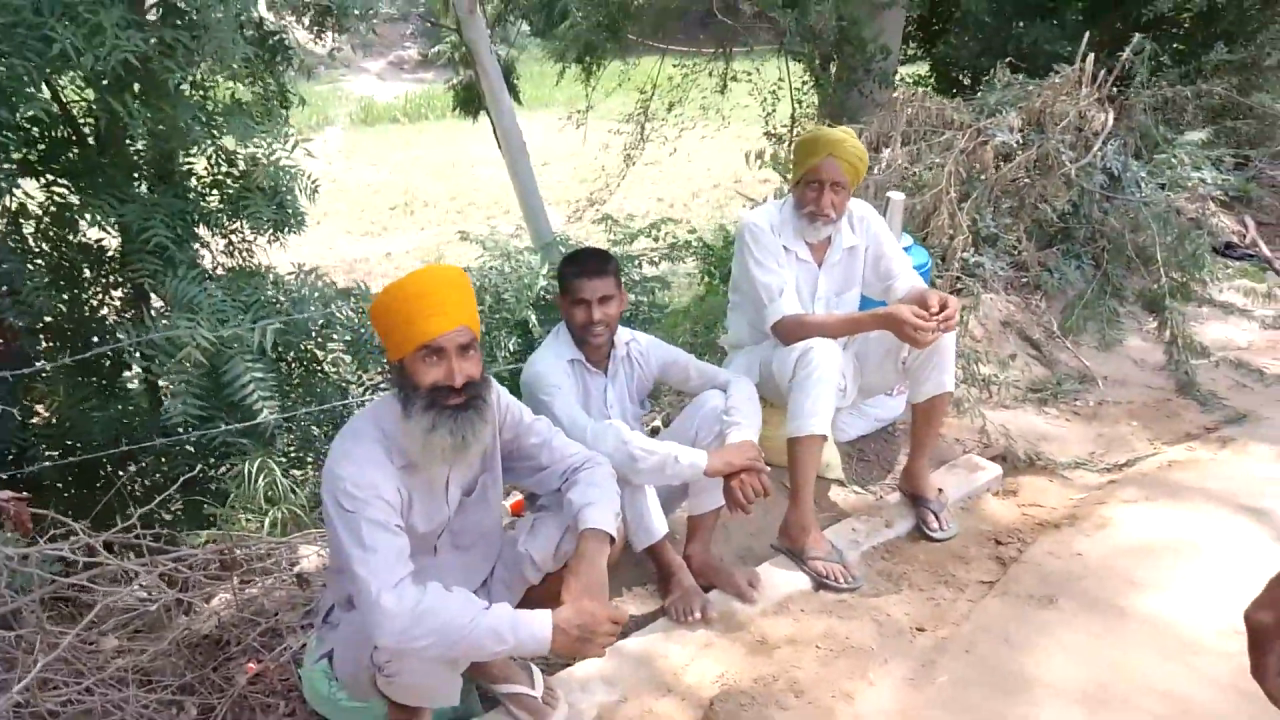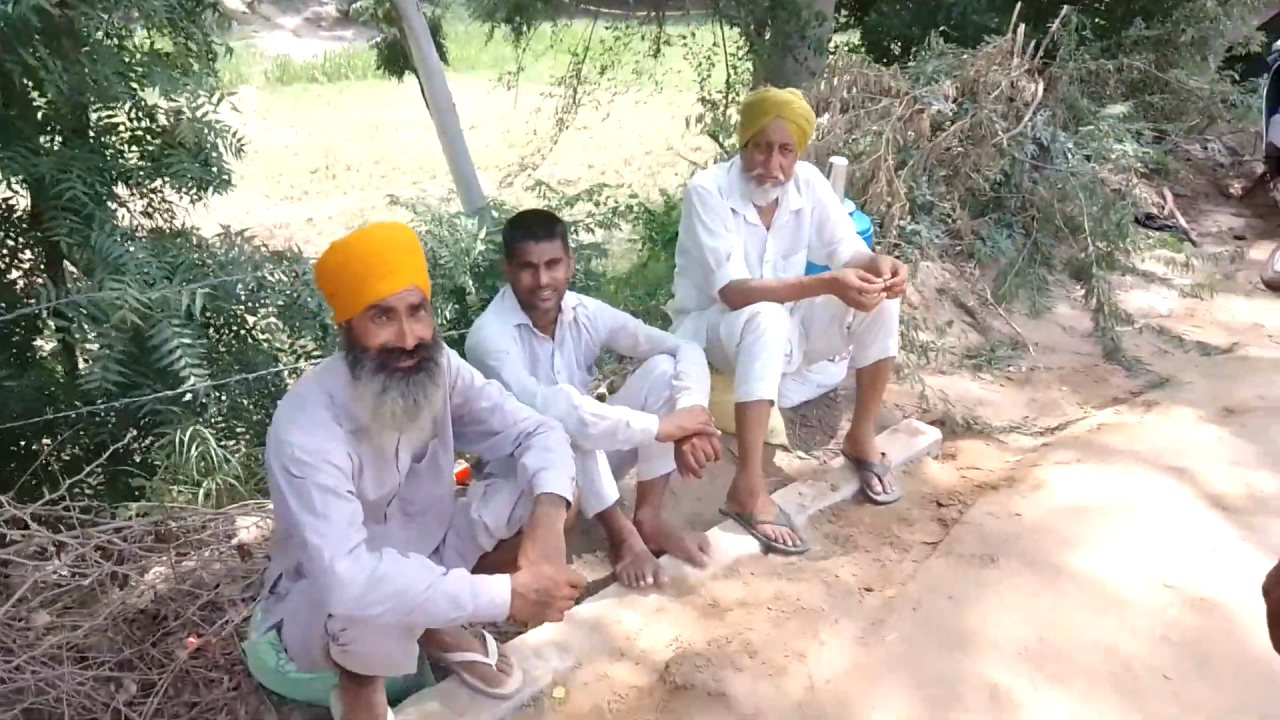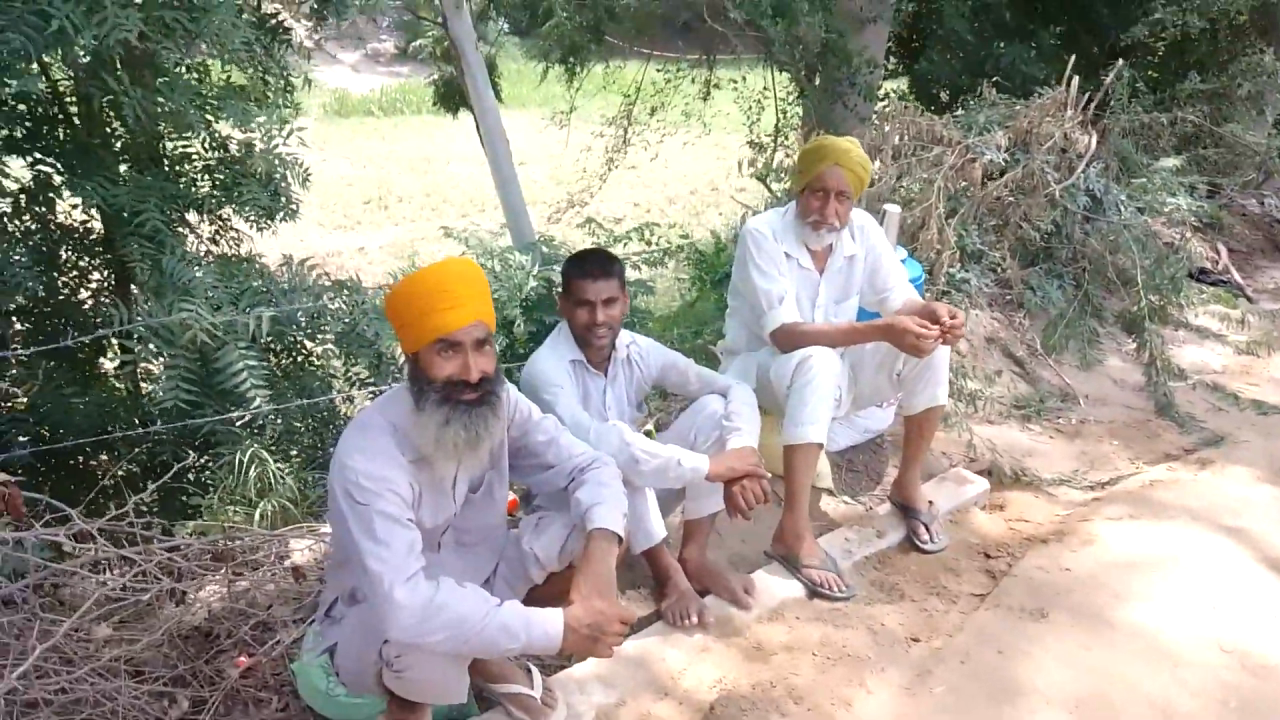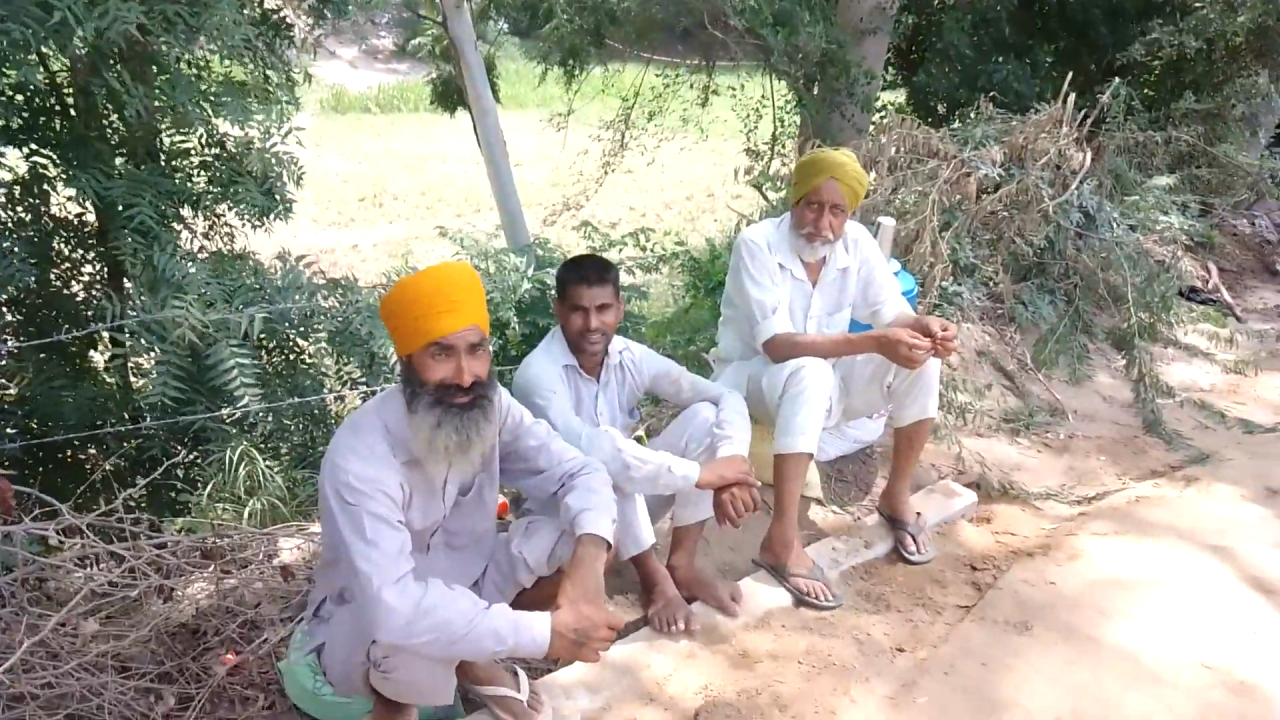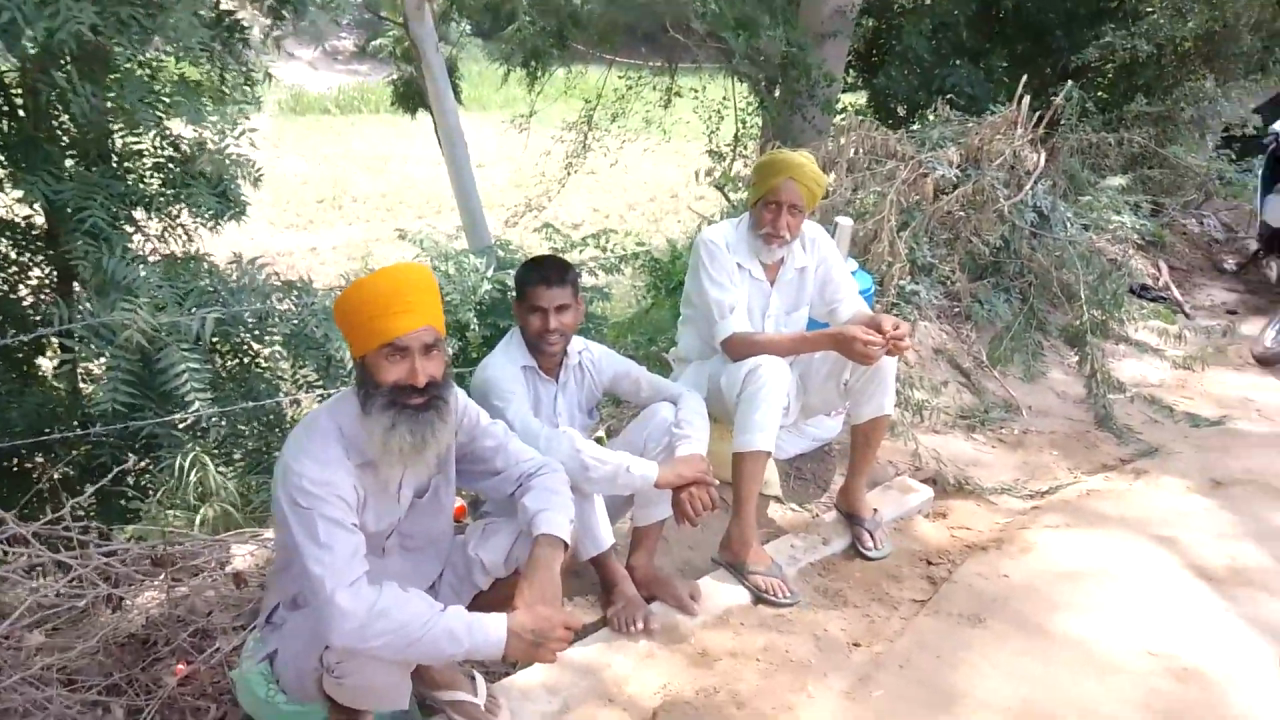
dt=0.3s
person 1, frame 1
left shoulder: (487, 402)
right shoulder: (359, 460)
left elbow: (585, 467)
right elbow: (393, 614)
left wrist: (592, 552)
right wrist: (547, 630)
left hip: (475, 588)
right hip: (374, 629)
left knee: (589, 523)
right knee: (416, 640)
left ankle: (487, 656)
person 1, frame 2
left shoulder: (436, 367)
right shoulder: (307, 425)
left elbow: (538, 433)
right elbow: (348, 580)
left wrist: (548, 517)
right wrist: (506, 594)
left hip: (425, 555)
right hip: (323, 598)
left knee: (538, 490)
right knee: (372, 610)
left ankle: (437, 627)
person 1, frame 3
left shoulder: (496, 401)
right shoulder: (369, 453)
left elbow: (592, 467)
right elbow: (406, 608)
left wrist: (601, 552)
right wrist: (558, 628)
left hip: (476, 583)
right hip: (375, 623)
left knee: (593, 524)
right knee: (430, 638)
left ankle: (485, 655)
person 1, frame 4
left shoulder: (488, 406)
right shoulder: (362, 455)
left elbow: (581, 473)
right elbow: (394, 608)
left wrist: (590, 558)
right wrist: (546, 633)
left hip: (466, 586)
right hip: (366, 625)
left knee: (582, 534)
right knee: (416, 637)
left ankle: (475, 660)
person 1, frame 5
left shoulder: (445, 408)
right shoulder: (315, 458)
left elbow: (540, 474)
right elbow: (348, 614)
left wrist: (545, 559)
right wrist: (502, 634)
left hip: (420, 593)
right hip: (319, 629)
left knee: (541, 536)
right knee: (367, 643)
left ankle: (429, 665)
person 2, frame 1
left shoulder: (862, 219)
right shoulder: (760, 227)
left elbow: (905, 287)
right elbow: (786, 327)
left wrist: (929, 299)
right wrist: (882, 320)
left hip: (837, 360)
right hip: (765, 362)
left knee: (934, 332)
right knee: (819, 354)
left ankle: (917, 473)
right ankle: (799, 524)
person 2, frame 2
left shoulder: (808, 182)
right shoulder: (707, 190)
left elbow: (848, 253)
right elbow: (733, 291)
left wrist: (877, 264)
right wrist: (827, 284)
left hip: (782, 325)
right hip: (710, 326)
left knee: (879, 296)
right knee: (766, 319)
left ankle: (861, 437)
right ankle: (747, 488)
person 2, frame 3
left shoulder: (863, 229)
right shoulder: (762, 233)
left elbow: (899, 300)
right elbow: (785, 334)
left wrist: (930, 311)
right wrist: (882, 331)
left hip: (831, 370)
right hip: (760, 367)
left knee: (929, 344)
right knee: (817, 363)
left ankle: (908, 484)
right ankle: (793, 532)
person 2, frame 4
left shoulder: (857, 242)
right shoulder: (758, 243)
left elbow: (892, 314)
right elbow: (778, 344)
left wrist: (925, 326)
right wrist: (874, 342)
left hip: (821, 380)
right hip: (752, 376)
left knee: (922, 358)
right knee: (810, 373)
left ankle: (897, 496)
right ankle: (782, 540)
person 2, frame 5
left shoulder: (815, 241)
right shoulder: (716, 244)
left elbow: (849, 312)
right elbow: (736, 343)
left wrist: (879, 323)
right wrist: (830, 340)
left hip: (780, 379)
right hip: (711, 376)
left knee: (877, 355)
right knee: (768, 371)
left ankle: (854, 492)
right ankle: (741, 539)
person 3, frame 1
left shoulder: (639, 348)
right shoulder: (544, 371)
left elbow: (737, 384)
right elbow: (592, 443)
left wrist: (739, 452)
right wrist: (705, 461)
left hip: (642, 491)
left knee: (714, 402)
right knee: (615, 456)
left ankle: (698, 554)
right ankle: (670, 568)
person 3, frame 2
left shoulder: (586, 313)
right shoulder: (490, 336)
left elbow: (686, 350)
right elbow: (543, 409)
left wrist: (690, 416)
right wrist: (657, 426)
left hip: (592, 456)
left knee: (664, 369)
right knee: (567, 420)
left ankle: (648, 520)
right ankle: (621, 533)
person 3, frame 3
left shoulder: (638, 351)
right shoulder: (545, 370)
left elbow: (736, 390)
right elbow: (595, 443)
left wrist: (739, 456)
right wrist: (707, 465)
left hip: (638, 495)
left knee: (713, 408)
right knee: (614, 455)
left ankle: (694, 558)
right ankle: (666, 572)
person 3, frame 4
left shoulder: (632, 358)
right shoulder: (538, 374)
left elbow: (727, 399)
right elbow: (587, 448)
left wrist: (729, 467)
right wrist: (698, 474)
left hip: (629, 502)
left knee: (705, 417)
right knee: (606, 461)
left ankle: (681, 567)
right ankle: (654, 578)
person 3, frame 5
left shoulder: (591, 357)
right shoulder: (496, 375)
left elbow: (686, 398)
right elbow: (544, 449)
left wrist: (689, 464)
right wrist: (657, 473)
left hip: (589, 501)
left knee: (664, 415)
right knee: (564, 461)
left ankle: (641, 566)
right ankle: (613, 579)
